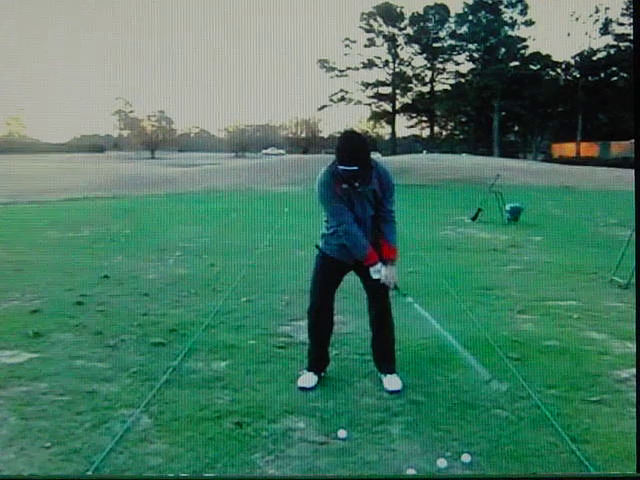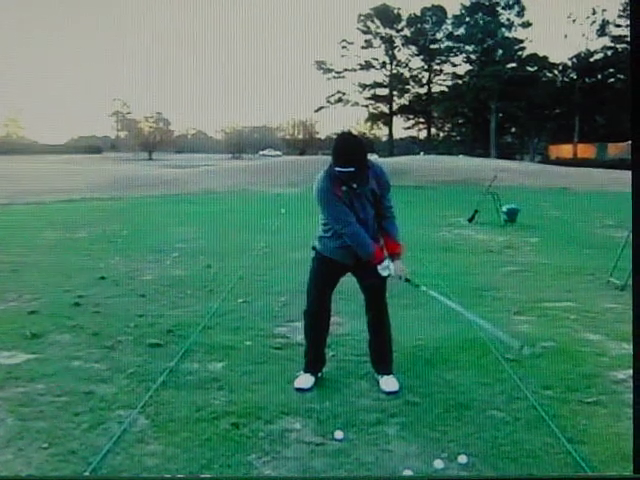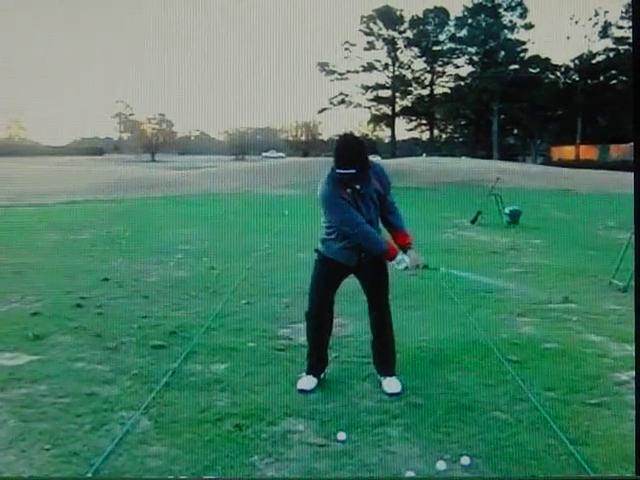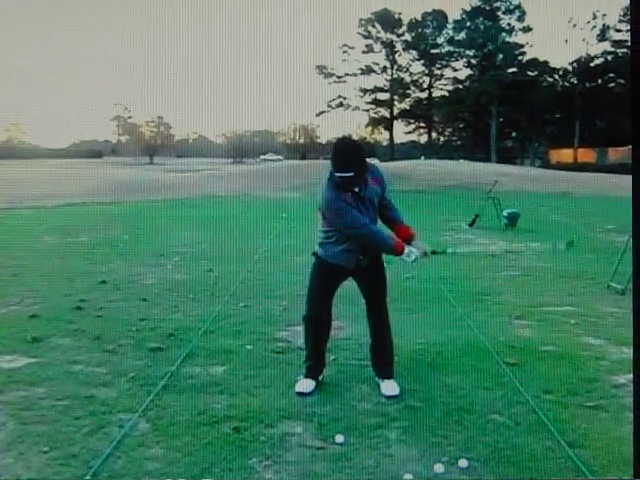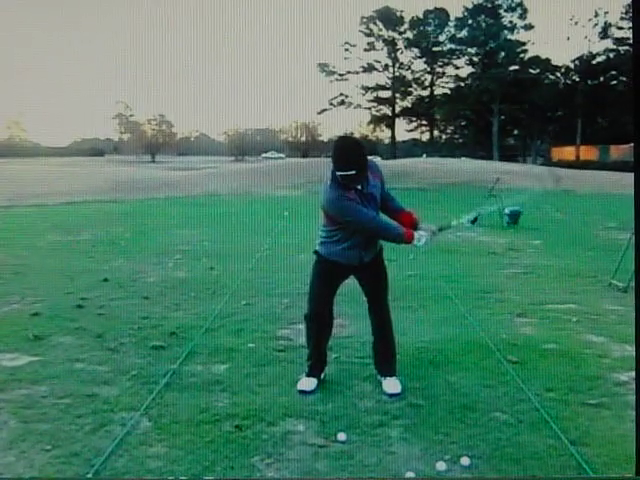
dt=1s
person 1, frame 1
left shoulder: (381, 175)
right shoulder: (327, 180)
left elbow: (387, 218)
right elbow: (345, 225)
left wrist: (389, 261)
right wrist: (372, 263)
left hip: (375, 252)
right hip: (334, 251)
left knee: (381, 309)
right knee: (318, 308)
left ankle: (387, 369)
right ankle: (315, 367)
person 1, frame 2
left shoulder: (376, 173)
right shoulder: (325, 184)
left elbow: (386, 214)
right elbow: (348, 227)
left wrist: (395, 255)
right wrist: (381, 259)
left hip: (371, 253)
right hip: (332, 252)
left knee: (378, 311)
right knee: (315, 310)
left ankle: (384, 370)
right ankle: (312, 368)
person 1, frame 3
left shoulder: (377, 173)
right shoulder: (330, 189)
left elbow: (389, 210)
right elbow: (357, 229)
left wrist: (407, 247)
right wrist: (393, 254)
left hip: (372, 254)
right hip: (335, 254)
left knee: (380, 312)
right knee: (317, 311)
left ankle: (386, 371)
right ankle: (314, 370)
person 1, frame 4
left shoulder: (373, 174)
right shoulder: (331, 195)
left elbow: (386, 208)
right elbow: (365, 231)
left wrist: (410, 238)
right wrist: (401, 249)
left hip: (368, 257)
right hip: (332, 259)
left knee: (379, 315)
right knee: (315, 314)
left ankle: (385, 374)
right ankle: (312, 372)
person 1, frame 5
left shoulder: (372, 170)
right shoulder: (335, 196)
left elbow: (385, 199)
right elbow: (374, 225)
left wrist: (414, 222)
right wrist: (411, 236)
left hip: (369, 255)
right hip: (333, 258)
left knee: (380, 313)
right knee: (317, 313)
left ankle: (387, 372)
right ankle: (314, 370)
